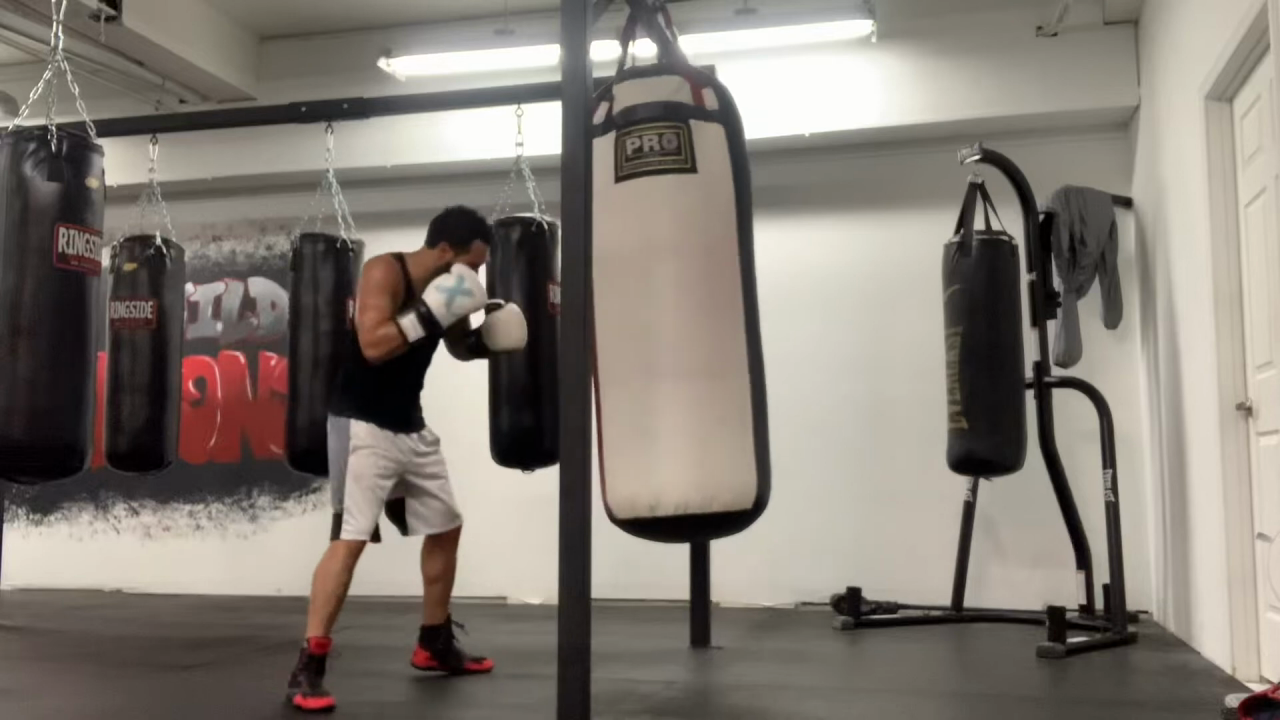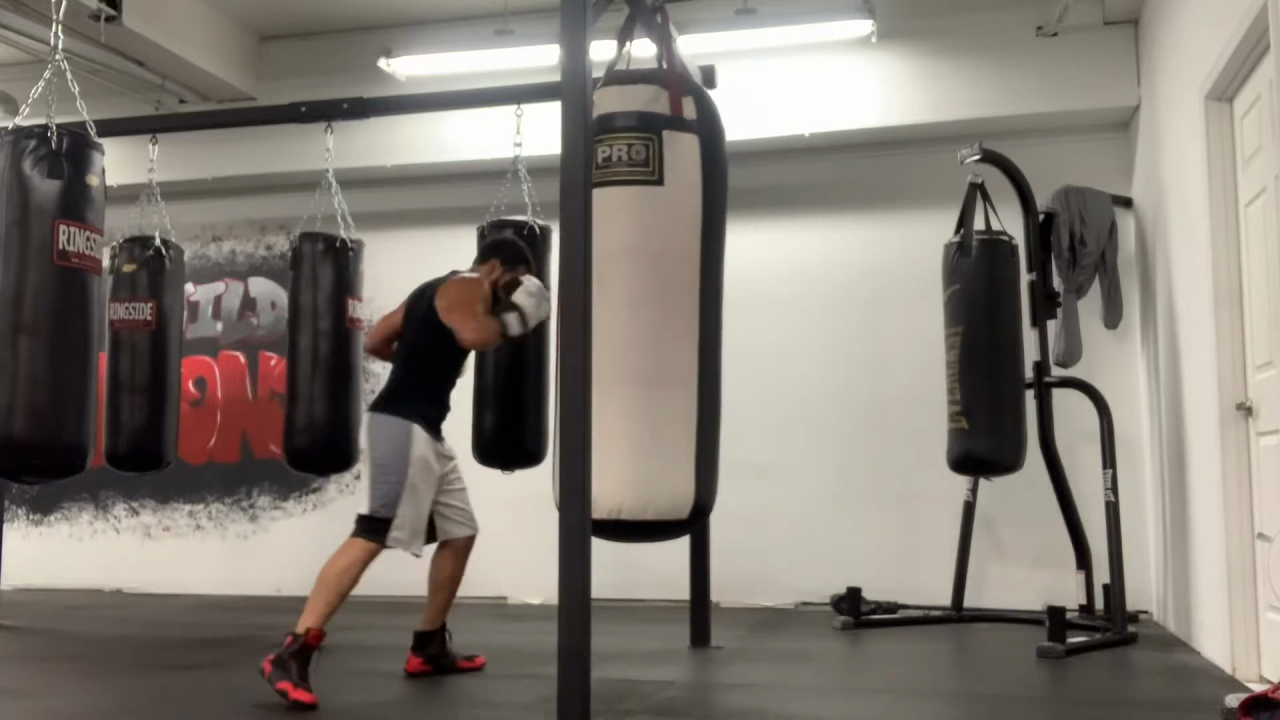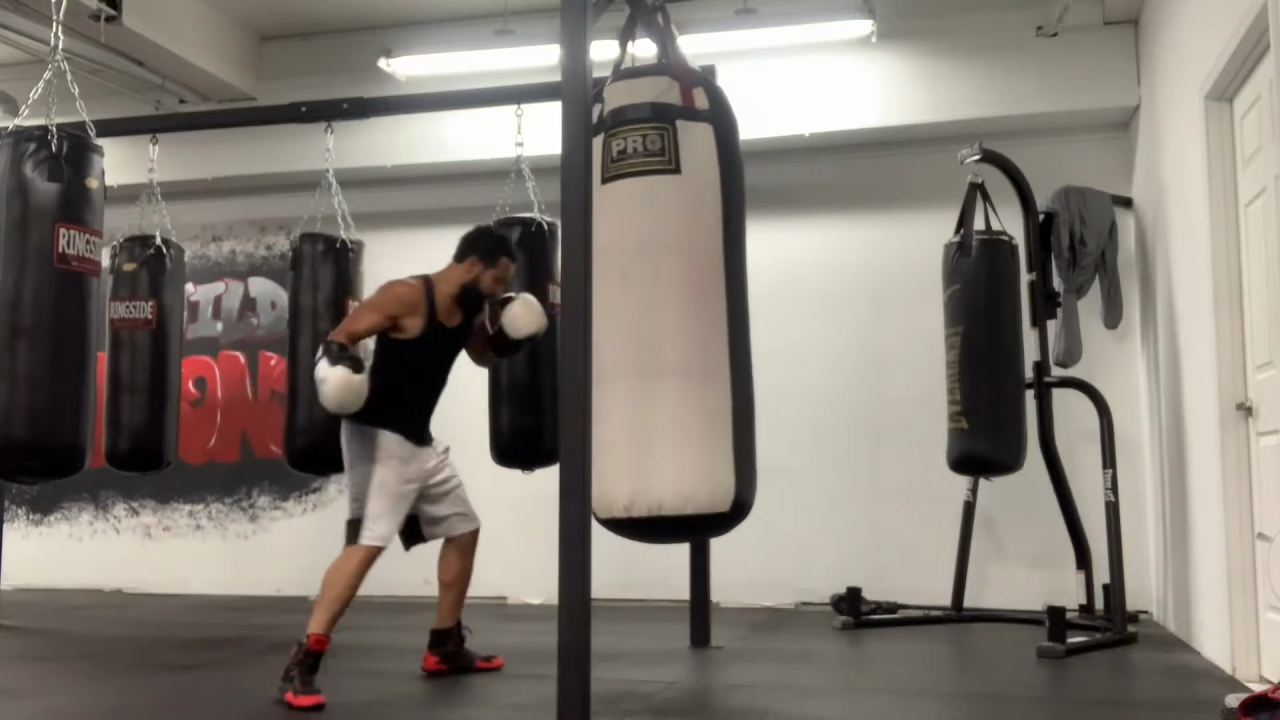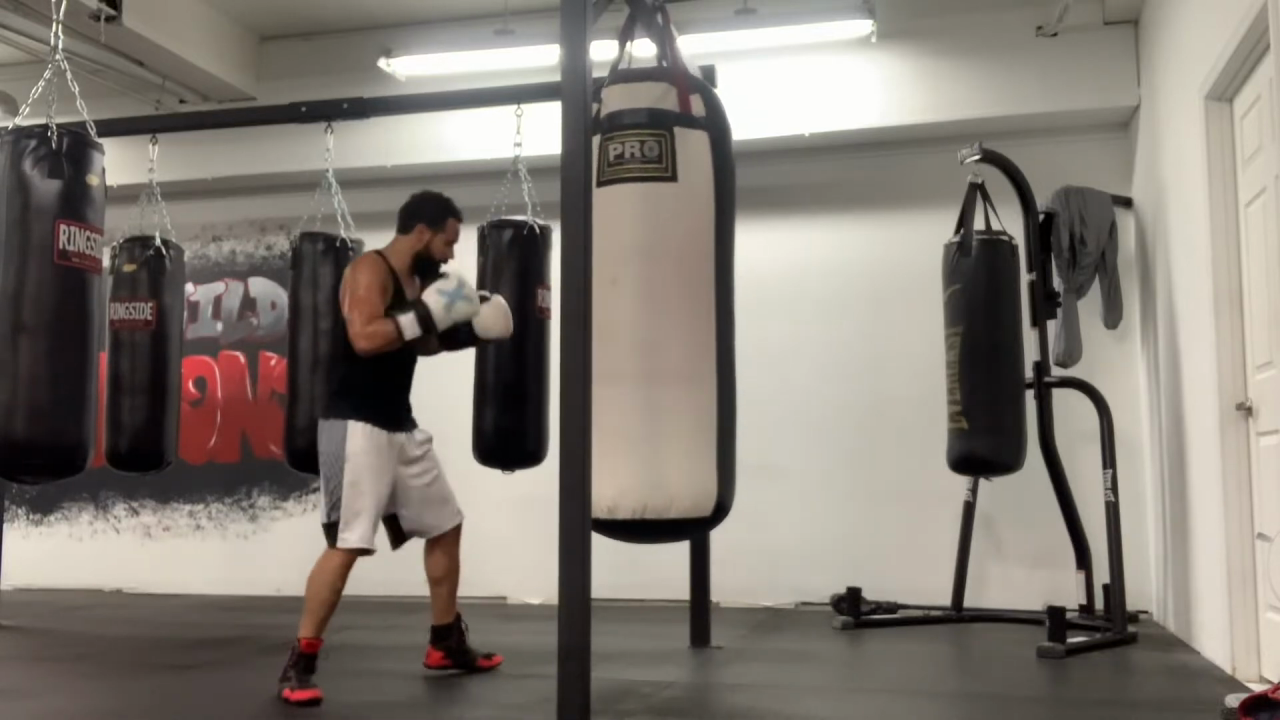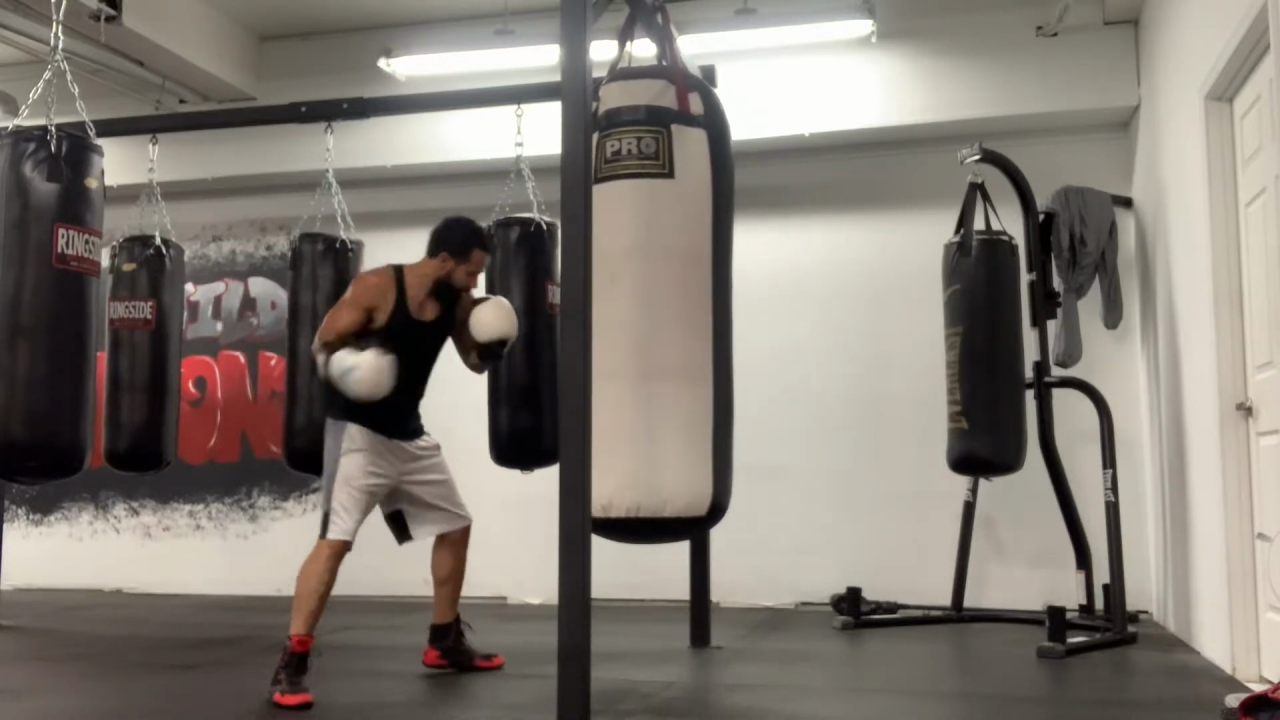
dt=1s
person 1, frame 1
left shoulder: (448, 284)
right shoulder: (384, 272)
left elbow: (461, 347)
right elbow: (373, 346)
left wrist: (491, 335)
right wrist: (432, 311)
left hip: (410, 427)
right hip: (361, 424)
left knee: (445, 530)
right knee: (350, 538)
left ankle: (434, 645)
right ankle: (308, 668)
person 1, frame 2
left shoulder: (437, 294)
right shoulder: (464, 289)
left elbow: (376, 341)
right elbow: (473, 336)
right wrist: (517, 316)
left hip: (423, 431)
right hip: (402, 426)
left knee: (460, 534)
right knee: (371, 538)
left ankle: (428, 647)
right ankle: (292, 655)
person 1, frame 3
left shoulder: (470, 304)
right shoulder: (405, 293)
left elbow: (485, 354)
right elbow: (340, 337)
left wrist: (513, 332)
right wrist: (333, 363)
left hip: (418, 438)
right hip: (378, 434)
left knee: (463, 530)
right knee: (367, 543)
left ankle: (445, 646)
right ankle: (303, 663)
person 1, frame 4
left shoulder: (415, 278)
right shoulder: (369, 270)
right elbow: (366, 339)
left wrist: (463, 328)
right wrist: (429, 311)
left hip: (401, 427)
right hip: (354, 426)
left knee: (445, 527)
right knee: (346, 545)
left ankle: (447, 643)
right ankle: (299, 663)
person 1, frame 5
left shoulder: (456, 301)
right shoulder: (378, 285)
left elbow: (477, 360)
right elbow: (325, 338)
right wrist: (338, 359)
left hip: (408, 435)
right hip: (358, 430)
left knee: (455, 526)
right knee: (335, 539)
left ankle: (446, 641)
right ankle: (291, 664)
